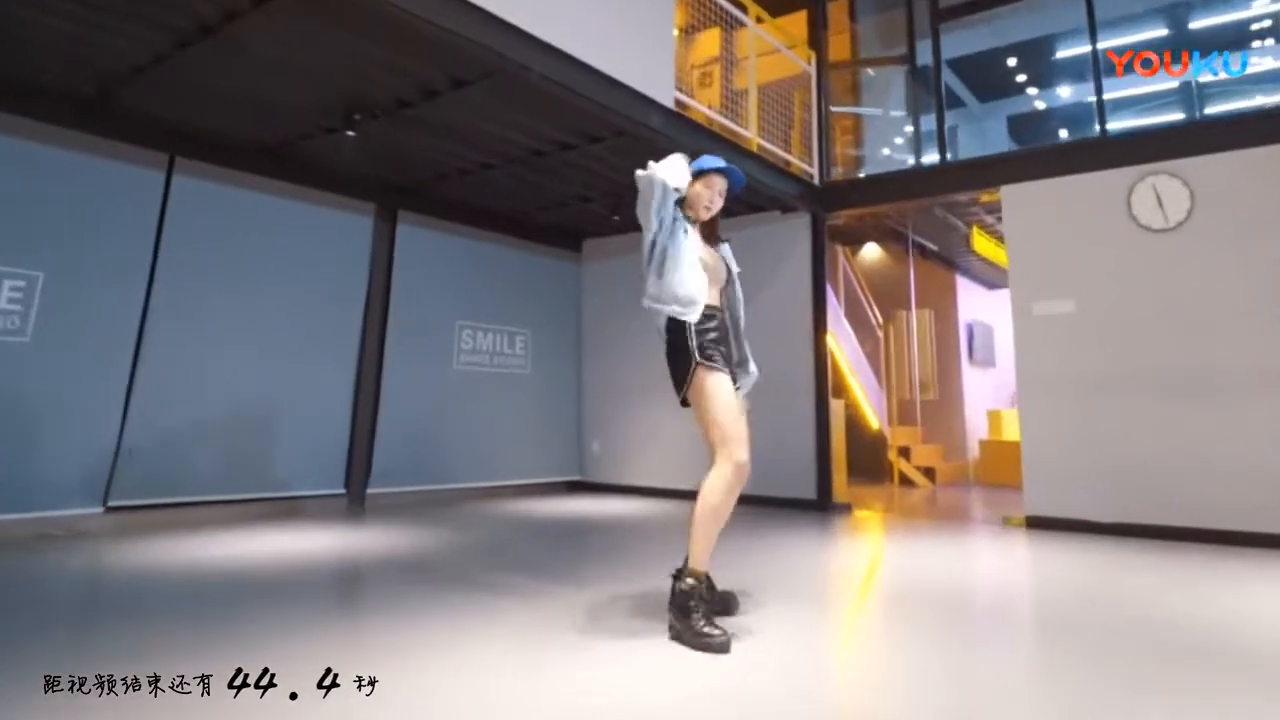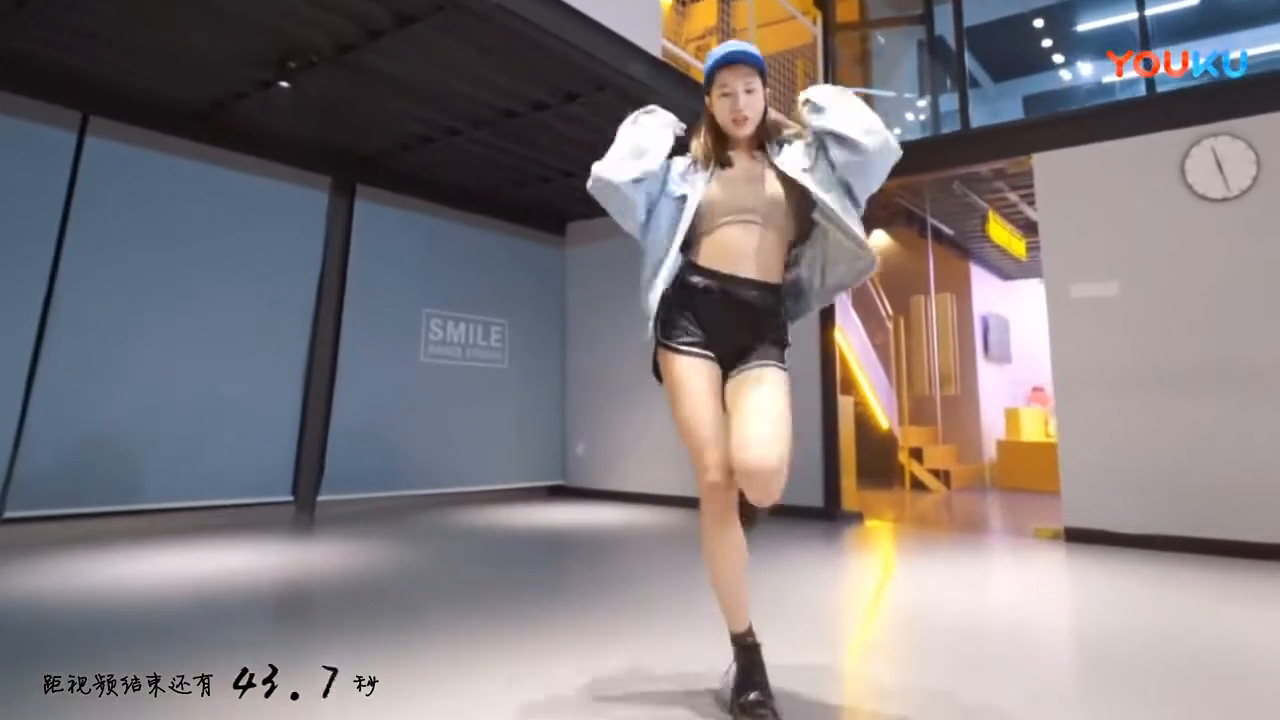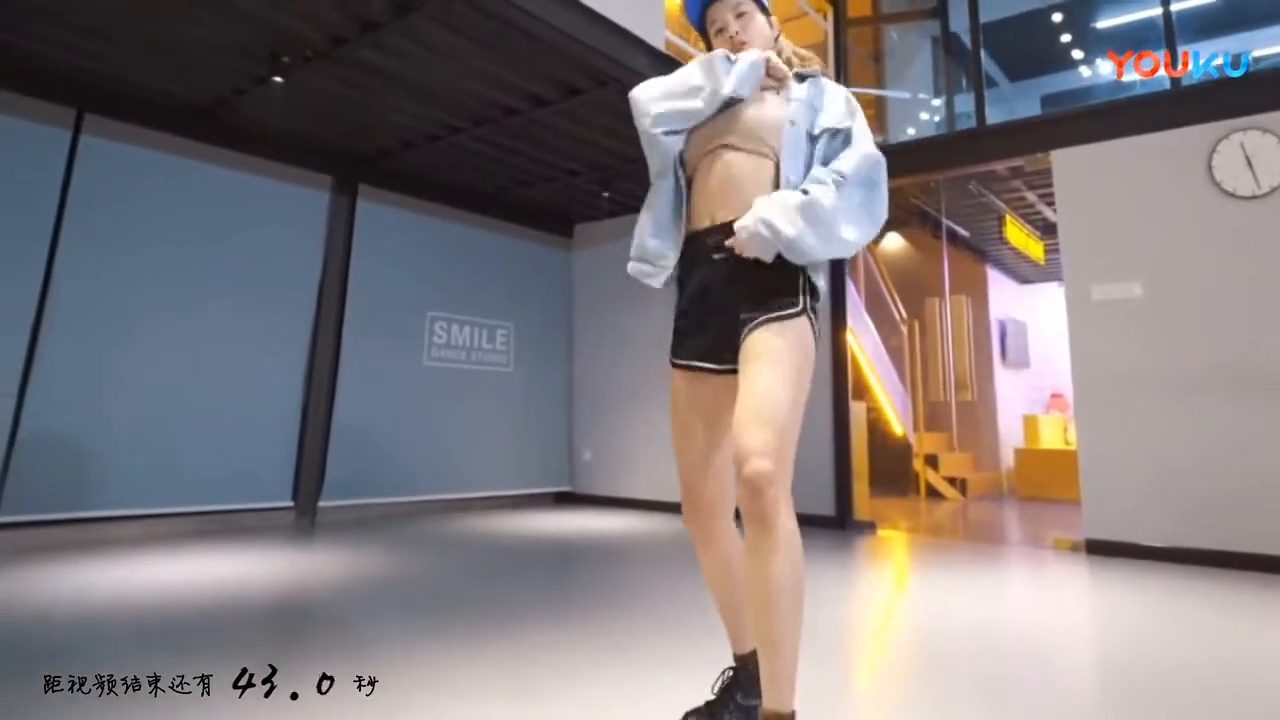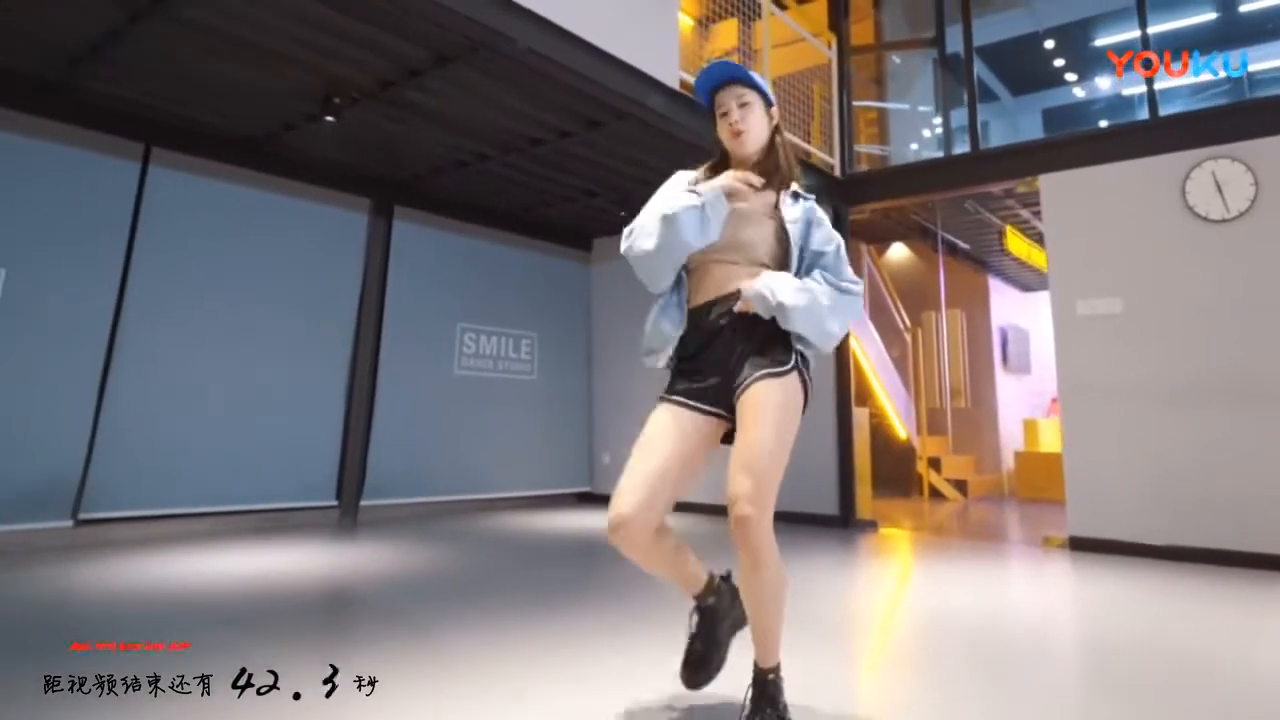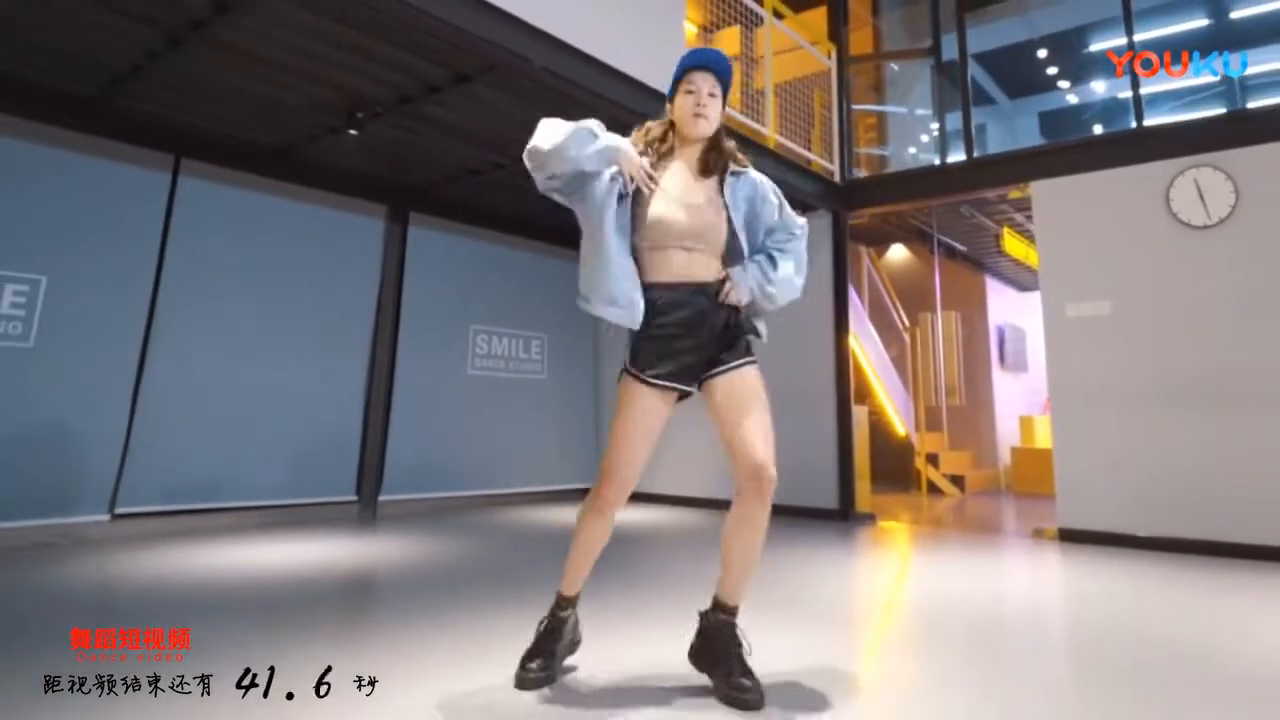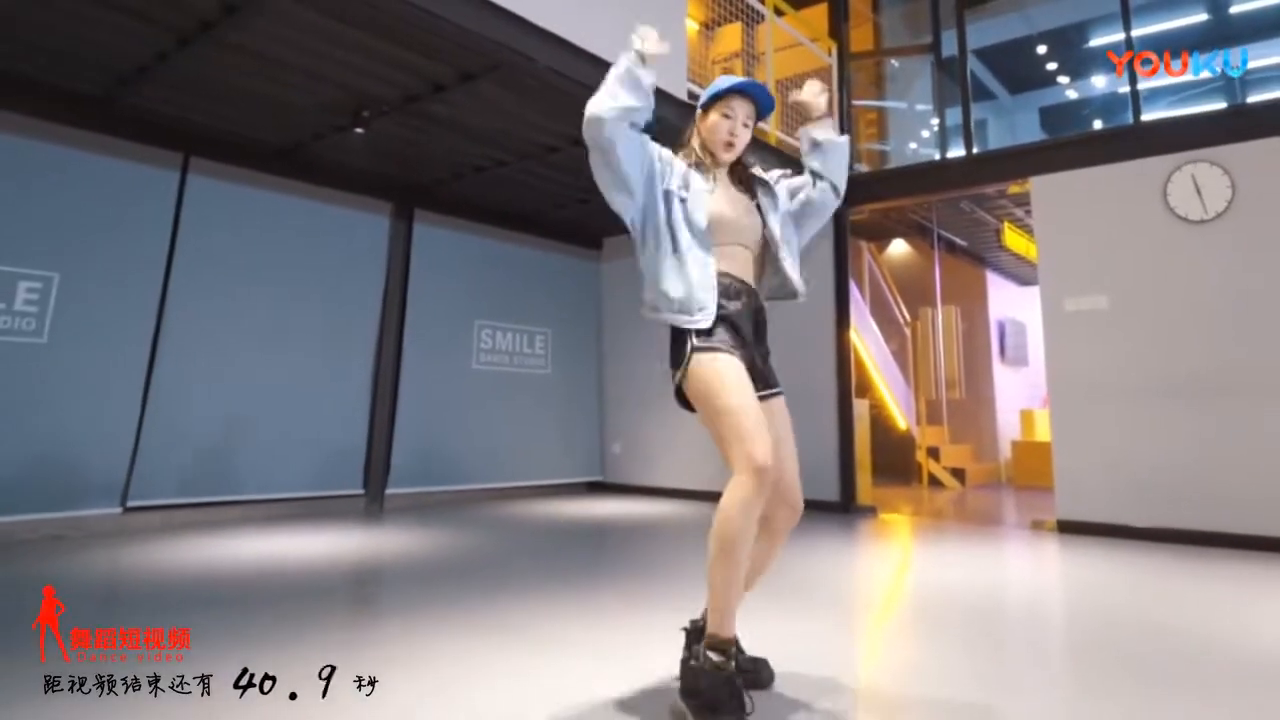
dt=0.7s
person 1, frame 1
left shoulder: (717, 248)
right shoulder: (667, 225)
right elbow: (657, 179)
left wrist: (744, 370)
right wrist: (679, 168)
left hip: (716, 343)
right hip: (690, 342)
left knee: (729, 465)
right knee: (733, 457)
left ankle: (694, 579)
right ankle: (692, 591)
person 1, frame 2
left shoulder: (800, 161)
right shoulder: (687, 170)
left elbow: (876, 151)
right elbow: (611, 182)
left wrist: (819, 104)
right wrist: (652, 126)
left hip: (762, 326)
right hip: (693, 314)
left knee: (763, 475)
right knee: (716, 477)
left ankle: (740, 499)
right ankle: (747, 659)
person 1, frame 3
left shoulder: (819, 97)
right shoulder: (708, 101)
left elbow: (857, 190)
right elbow: (650, 108)
left wrist: (774, 227)
right wrist: (734, 70)
left hip: (775, 279)
right hip: (700, 285)
left knee: (761, 474)
right knee: (703, 505)
person 1, frame 4
left shoulder: (799, 206)
right shoulder: (691, 190)
left elbow: (842, 293)
right elbow: (644, 253)
left wrist: (780, 293)
right wrist: (707, 197)
left hip: (768, 346)
right hip: (696, 356)
left knee: (748, 513)
right knee: (628, 523)
right ankle: (713, 598)
person 1, frame 5
left shoulder: (744, 182)
right shoulder: (630, 169)
left elbow: (792, 241)
right elbow: (548, 154)
left wrist: (759, 281)
right wrist: (610, 153)
left hip: (727, 330)
right hip: (661, 331)
left knee: (759, 474)
right knee: (615, 486)
left ankle: (718, 631)
right ankle: (560, 625)
person 1, frame 6
left shoulder: (760, 193)
right shoulder: (667, 175)
left elbow: (825, 189)
right elbow: (606, 128)
left wrist: (818, 125)
right wrist: (637, 64)
left hip: (748, 331)
right hip: (703, 325)
left knee: (785, 501)
right knee: (752, 461)
left ankle: (711, 633)
right ankle: (711, 660)
